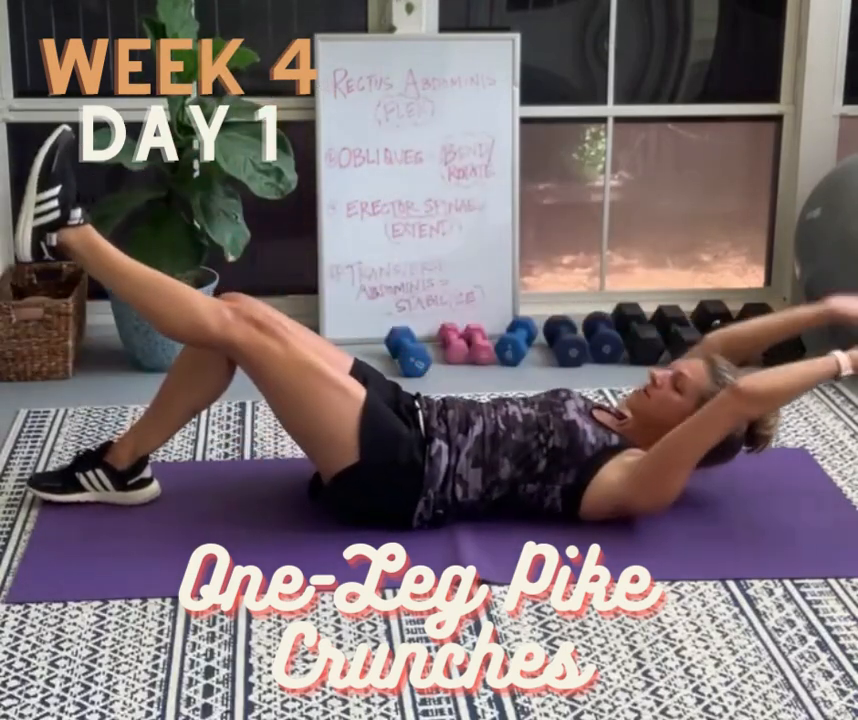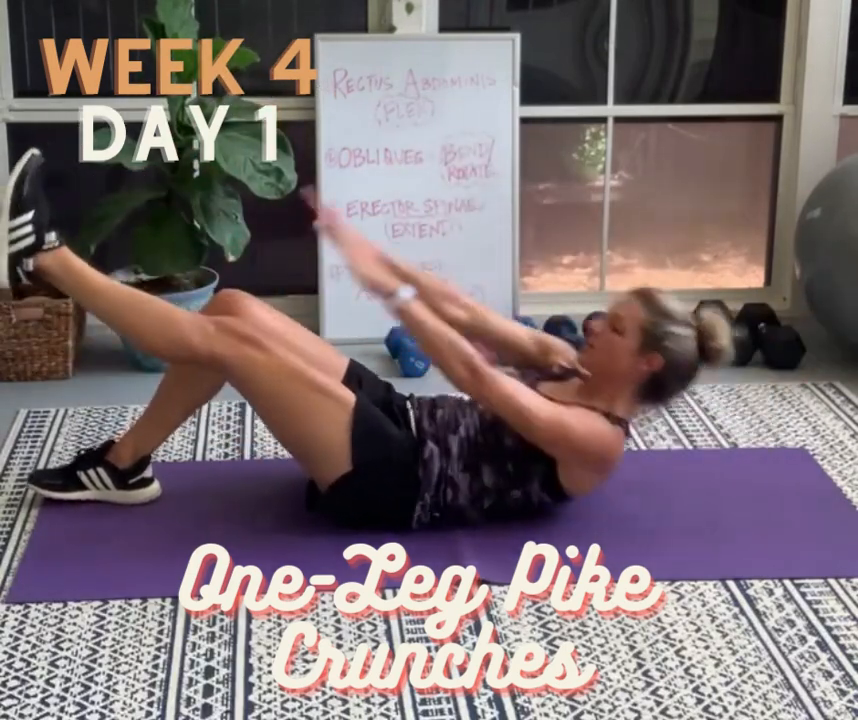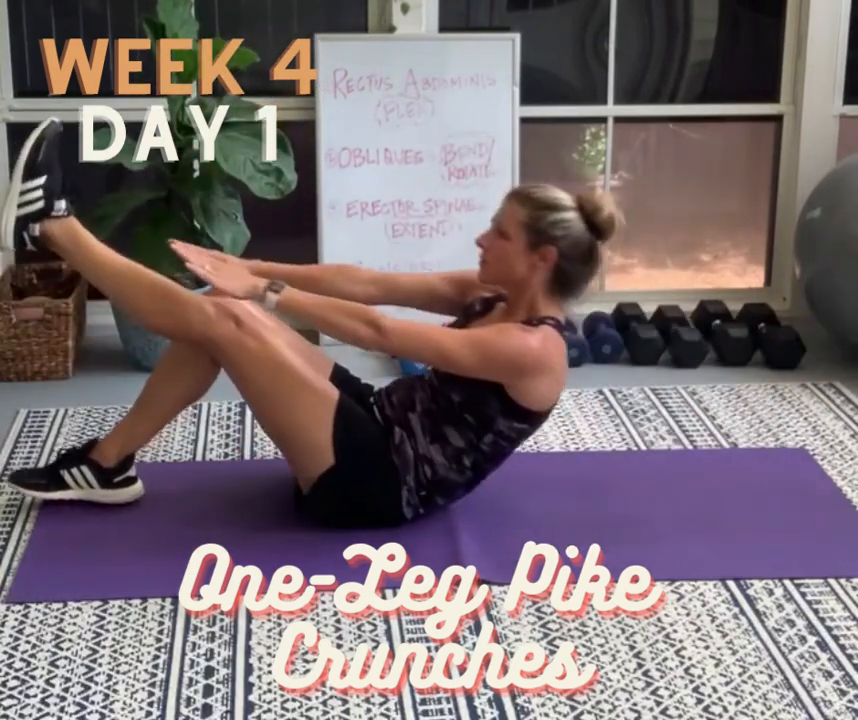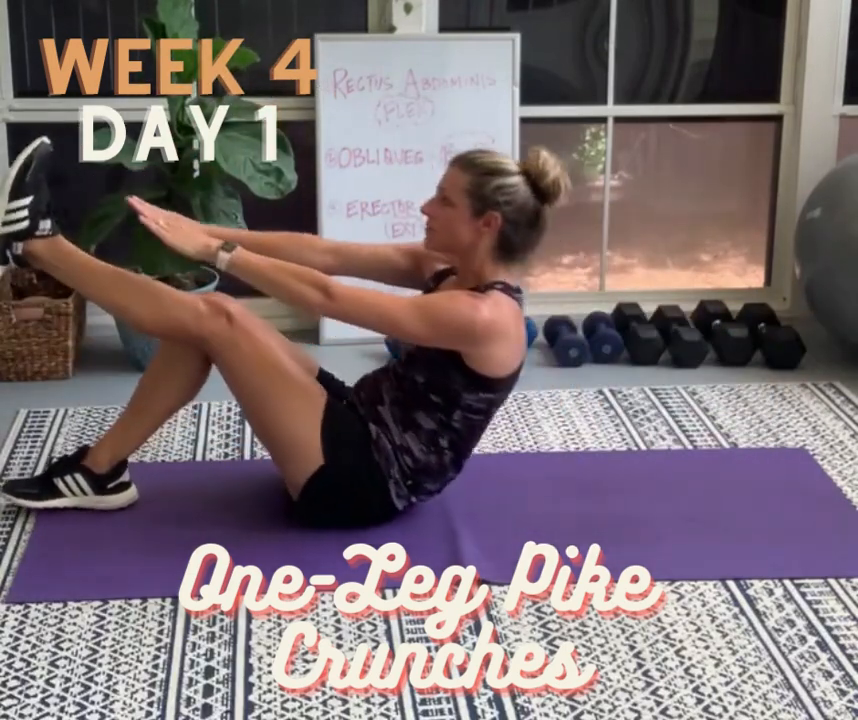
dt=0.4s
person 1, frame 1
left shoulder: (641, 481)
right shoulder: (618, 428)
left elbow: (740, 397)
right elbow: (715, 345)
left hip: (397, 476)
right hip: (413, 423)
left knee: (234, 328)
right knee: (236, 308)
left ankle: (71, 235)
right ankle: (121, 467)
person 1, frame 2
left shoulder: (597, 439)
right shoulder: (572, 371)
left elbow: (475, 379)
right elbow: (468, 316)
left wrist: (389, 289)
right wrist: (383, 259)
left hip: (390, 482)
right hip: (398, 422)
left knee: (218, 339)
right knee: (233, 306)
left ankle: (47, 257)
right ankle: (123, 466)
person 1, frame 3
left shoulder: (534, 351)
right shoulder: (495, 298)
left elbow: (378, 333)
right elbow: (370, 284)
left wrist: (265, 292)
right wrist: (253, 269)
left hip: (376, 481)
right hip: (375, 425)
left knee: (222, 320)
right knee: (220, 312)
left ankle: (55, 226)
right ankle: (106, 466)
person 1, frame 4
left shoulder: (485, 317)
right shoulder: (450, 268)
left elbow: (327, 297)
right elbow: (327, 254)
left wrist: (217, 251)
right wrist: (211, 232)
left hip: (365, 481)
right hip: (358, 429)
left knee: (215, 319)
right knee: (207, 312)
right ankle: (99, 472)
